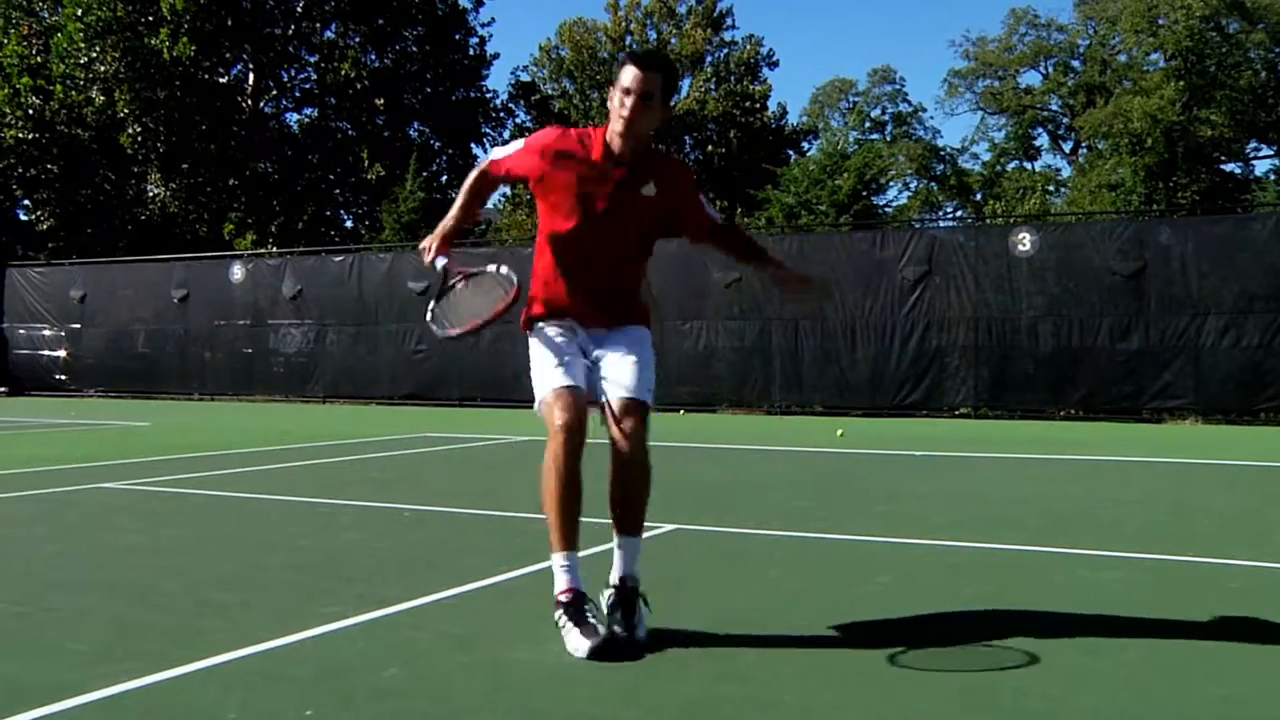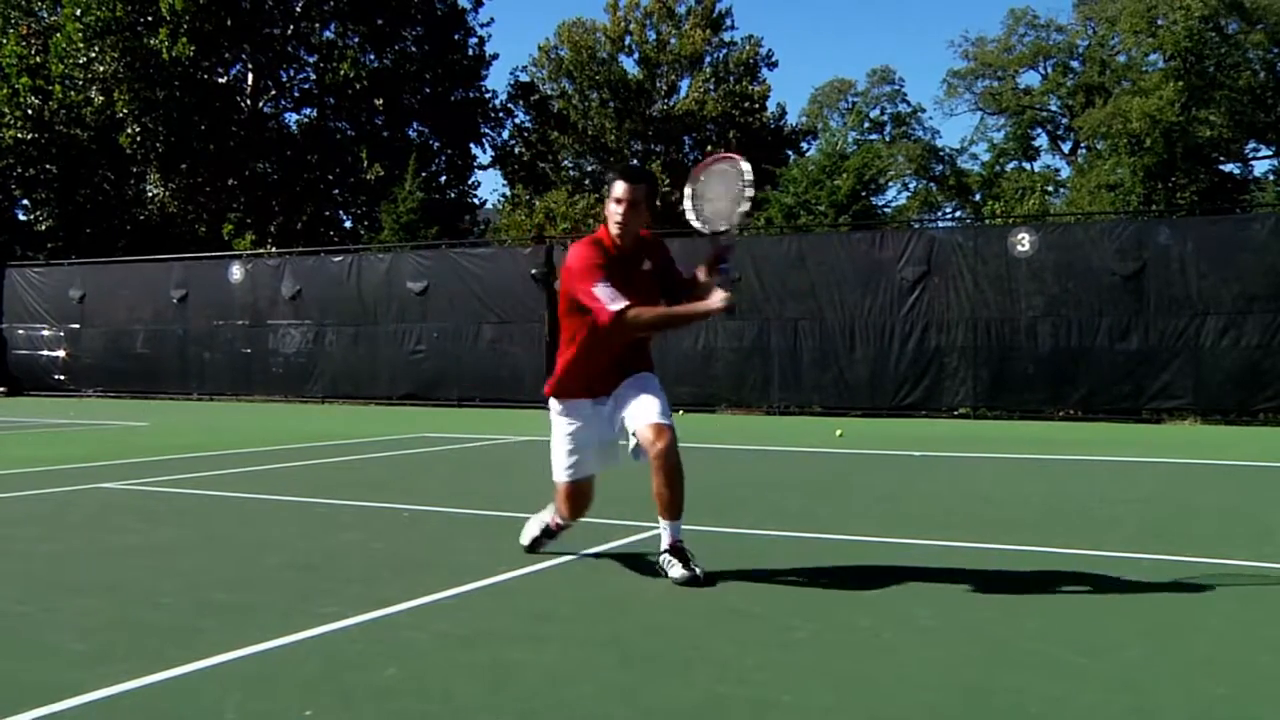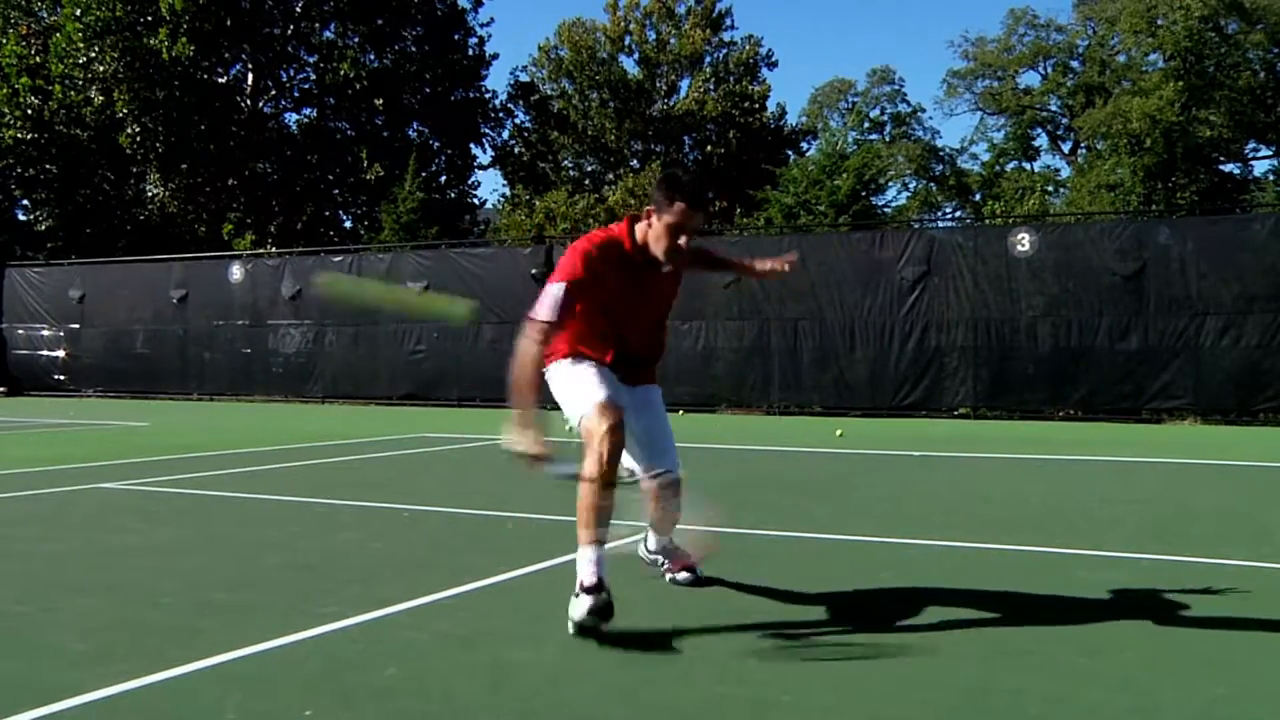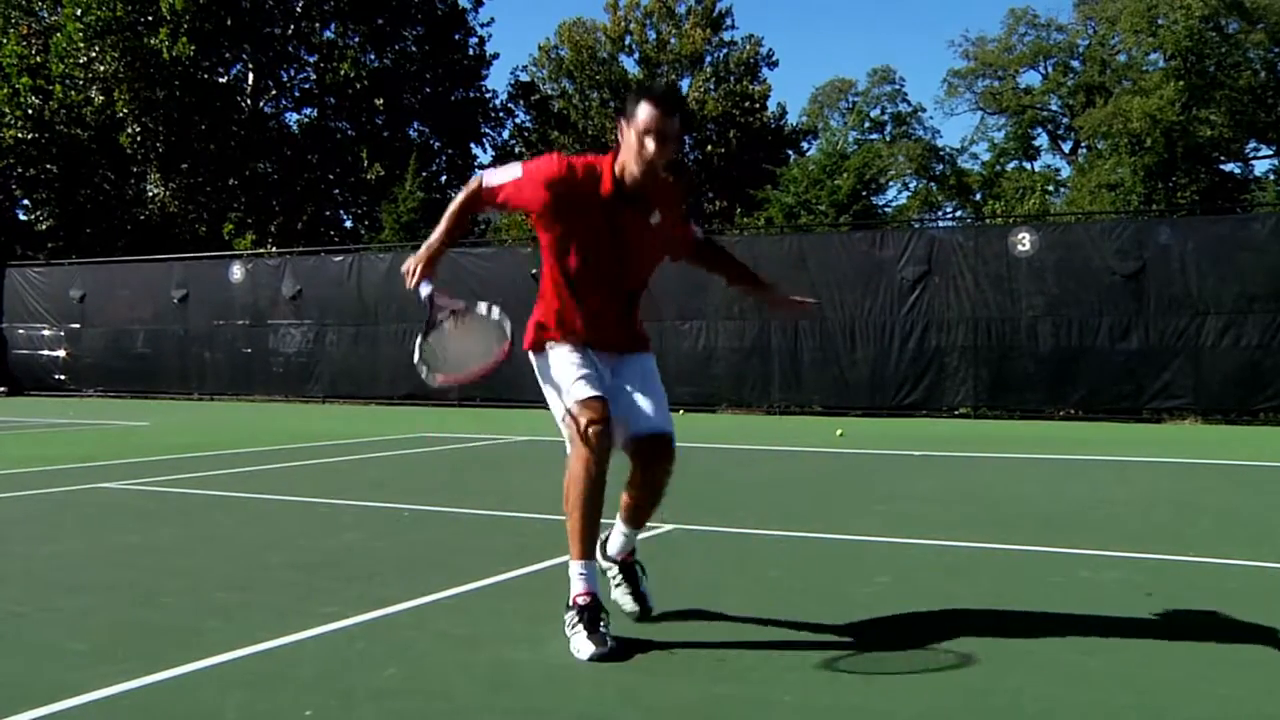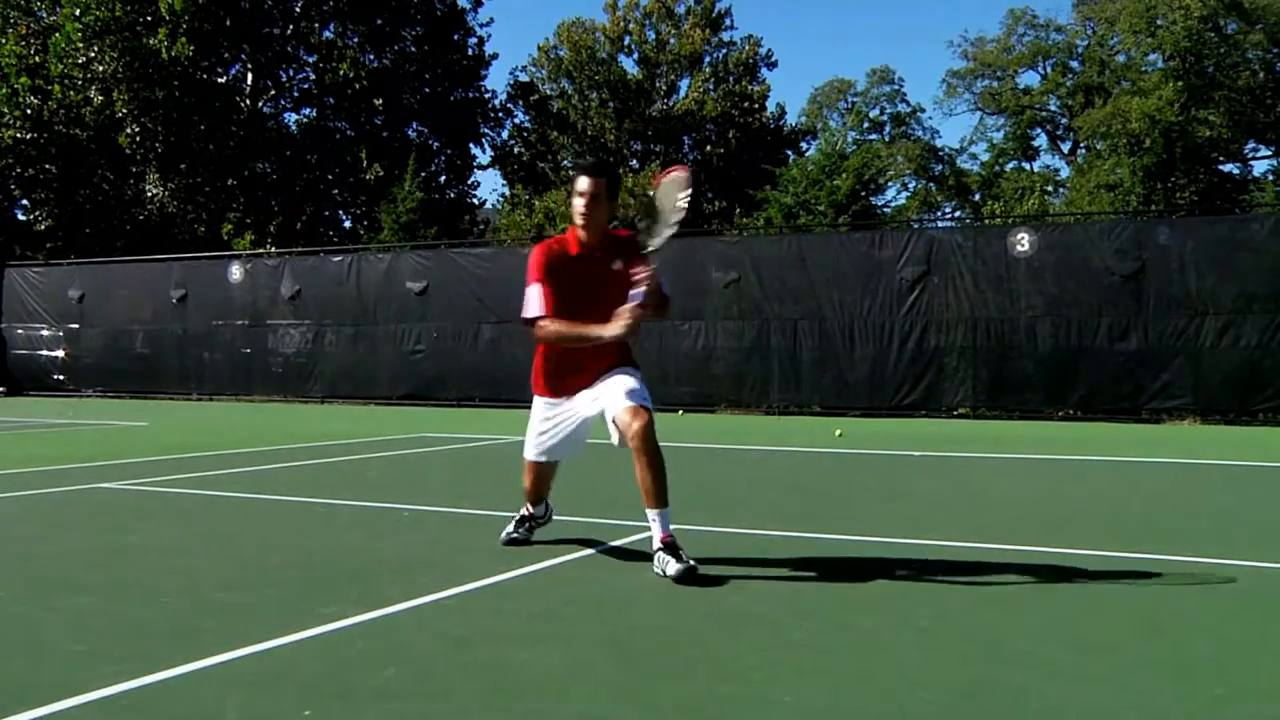
dt=0.3s
person 1, frame 1
left shoulder: (671, 176)
right shoulder: (554, 147)
left elbow: (718, 231)
right elbow: (488, 170)
left wrist: (775, 267)
right wrist: (447, 230)
left hip: (622, 325)
right hip: (556, 322)
left knee: (629, 427)
right knee: (565, 424)
left ankle: (625, 580)
right ankle: (570, 596)
person 1, frame 2
left shoulder: (654, 249)
right shoulder: (583, 256)
left elbow: (676, 300)
right elbow: (628, 319)
left wrist: (699, 284)
right wrist: (702, 307)
left hip: (629, 377)
right hip: (574, 388)
left knee: (661, 441)
right knee: (573, 507)
left ankle: (672, 546)
right ankle: (555, 517)
person 1, frame 3
left shoulder: (673, 251)
right shoulder: (588, 256)
right elbow: (537, 332)
left wrist: (749, 267)
right wrist: (524, 417)
left hip: (635, 374)
right hip: (578, 364)
left knee: (667, 490)
right knee: (607, 425)
left ankle: (659, 545)
right ankle: (589, 583)
person 1, frame 4
left shoulder: (667, 203)
right shoulder: (560, 176)
left elbow: (703, 251)
right elbow: (477, 190)
left wrist: (766, 292)
right wrist: (431, 250)
left hip: (625, 350)
right hip: (561, 342)
left knee: (657, 455)
right knee: (594, 433)
left ankle: (620, 546)
right ankle: (581, 598)
person 1, frame 5
left shoulder: (630, 247)
right shoulder: (546, 256)
left elbow: (661, 308)
right elbow: (543, 329)
left wrist: (647, 293)
right wrist: (604, 333)
left hip: (612, 370)
right hip: (555, 382)
left knee: (639, 426)
right knee: (536, 474)
left ankle: (663, 544)
right ankle: (536, 511)
